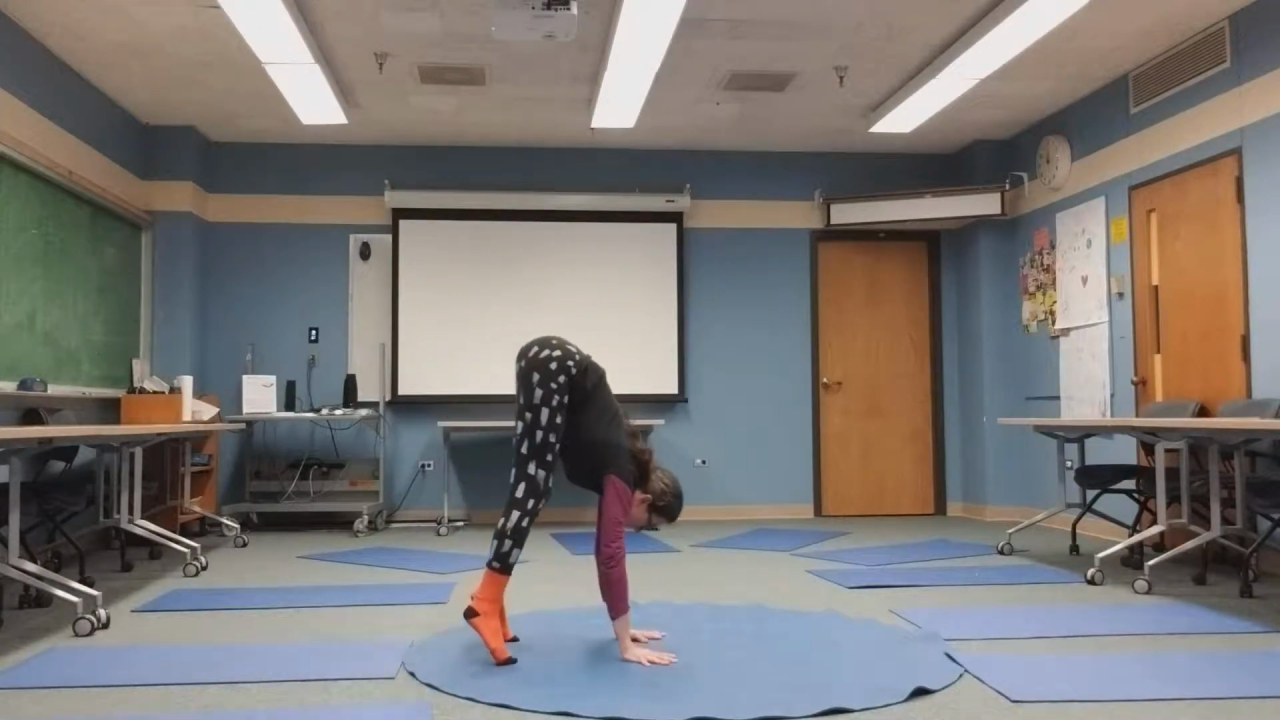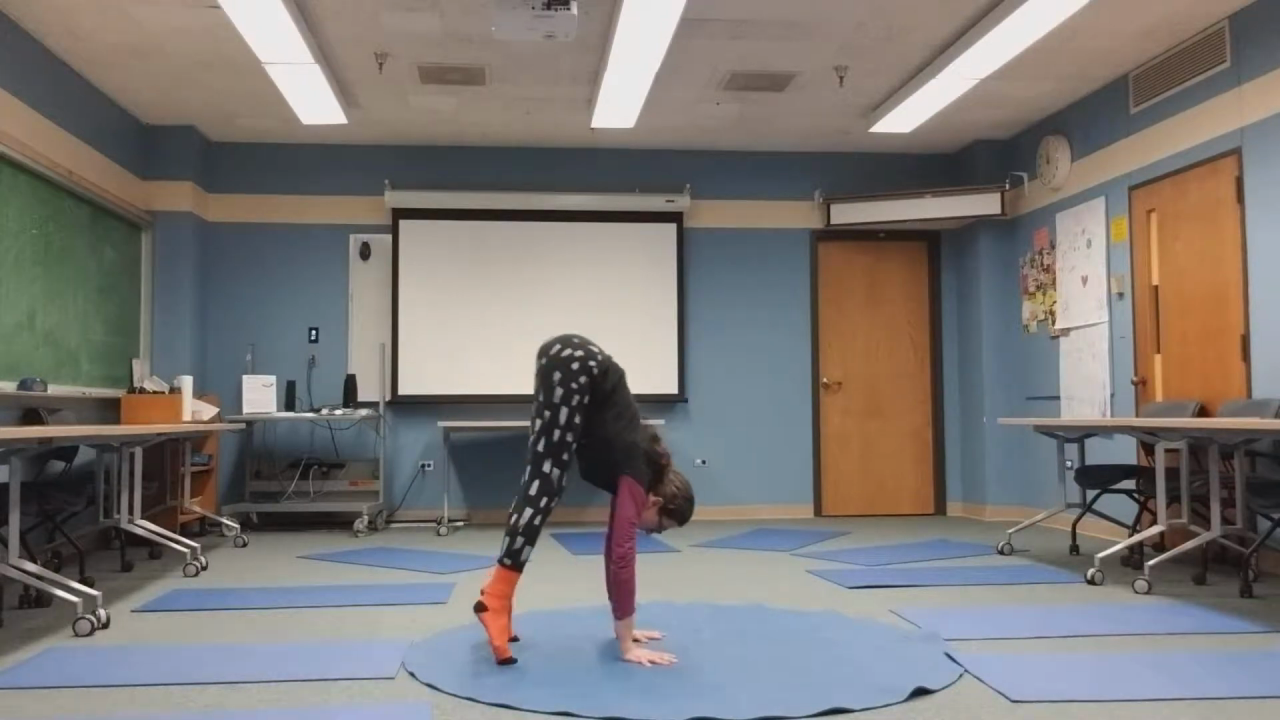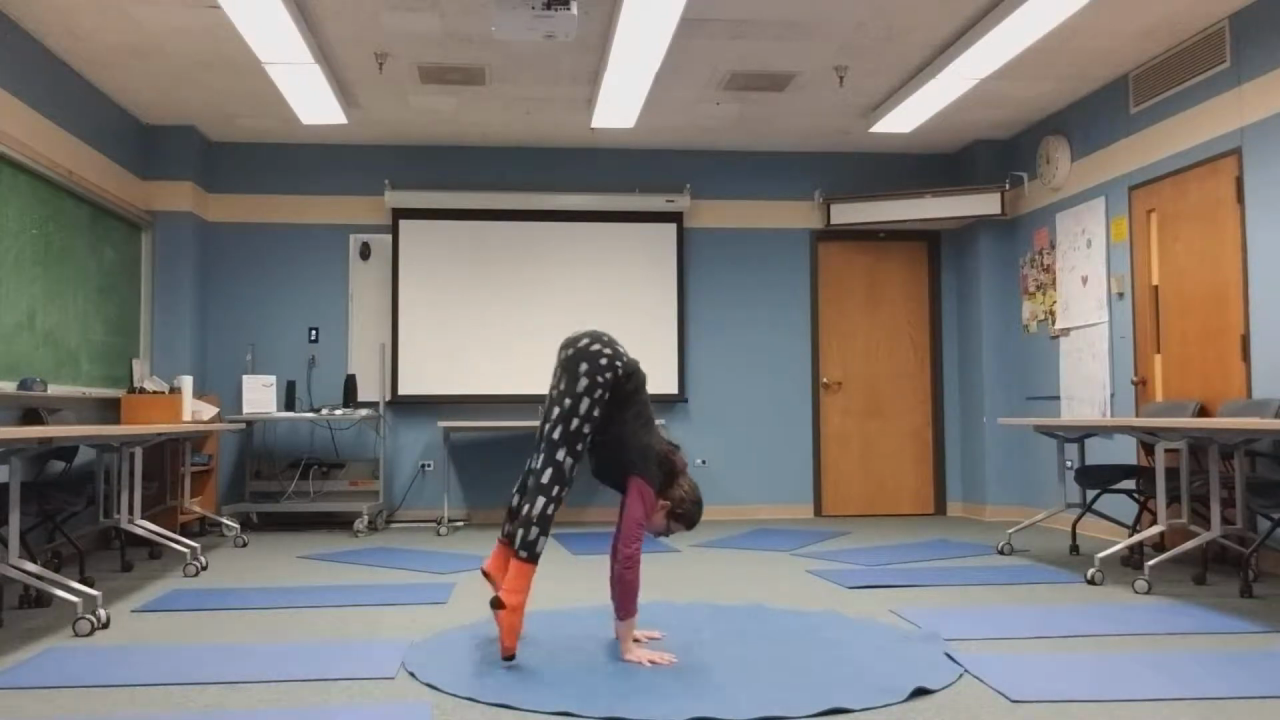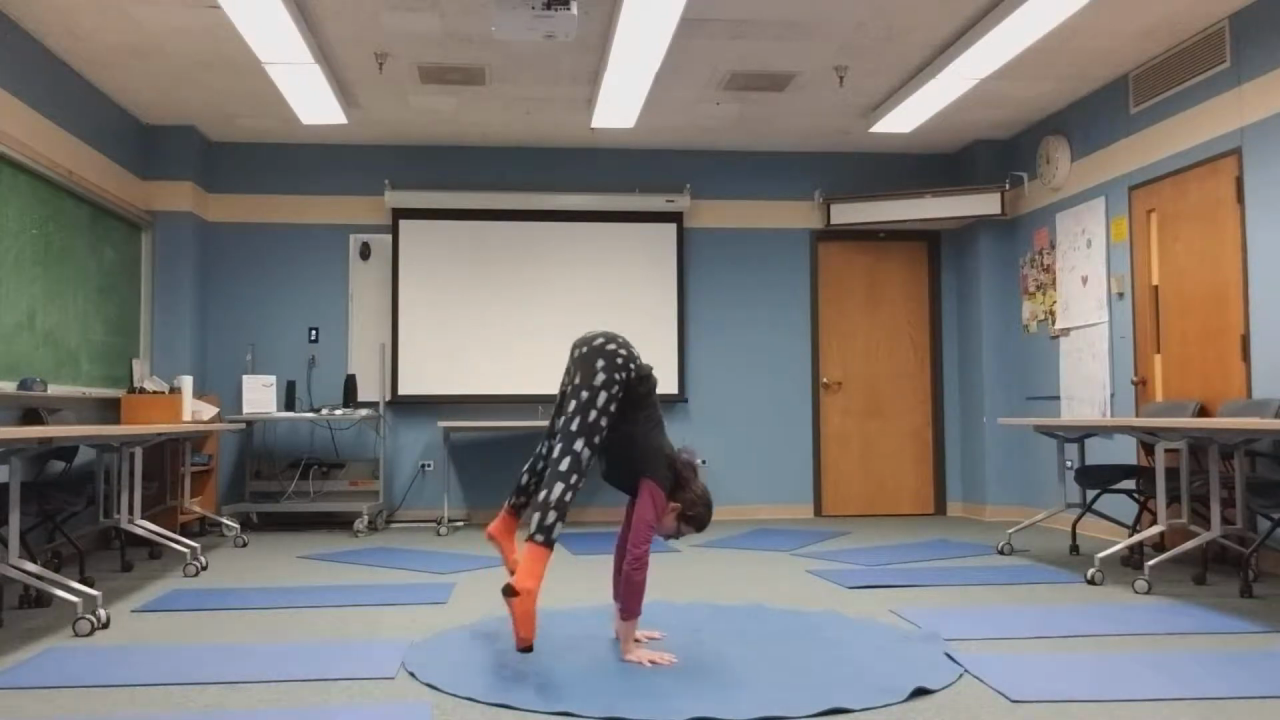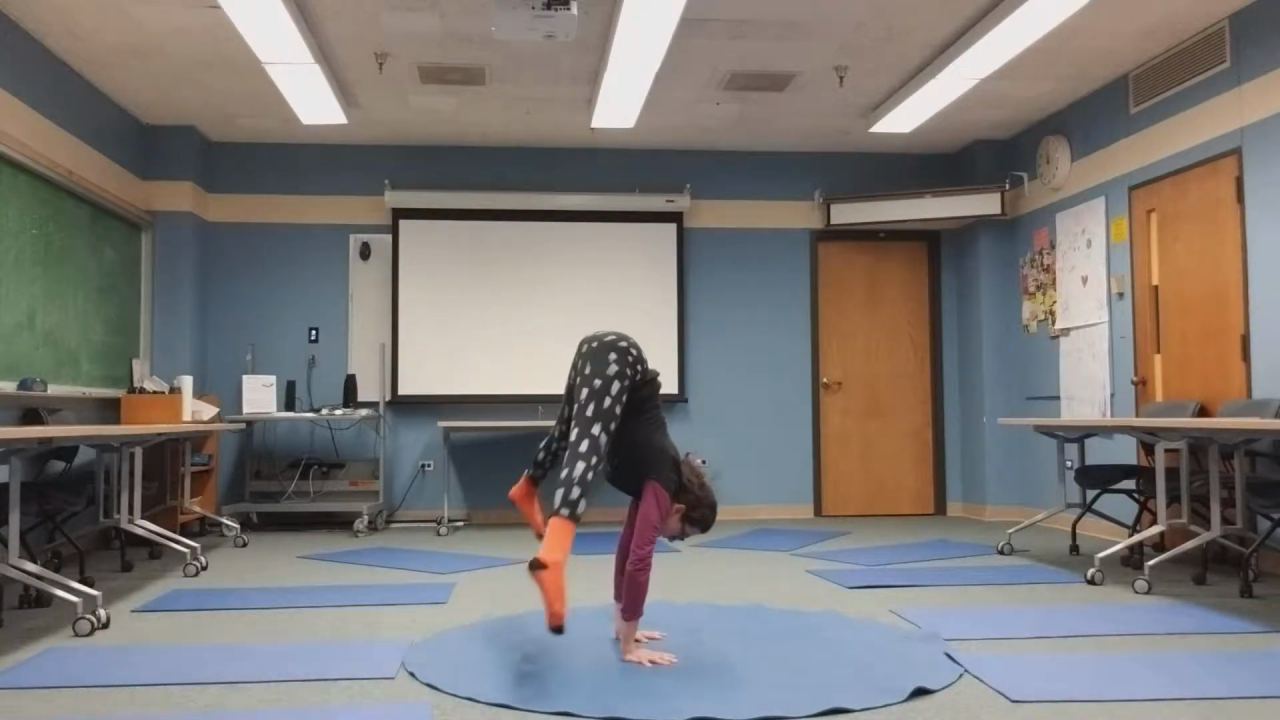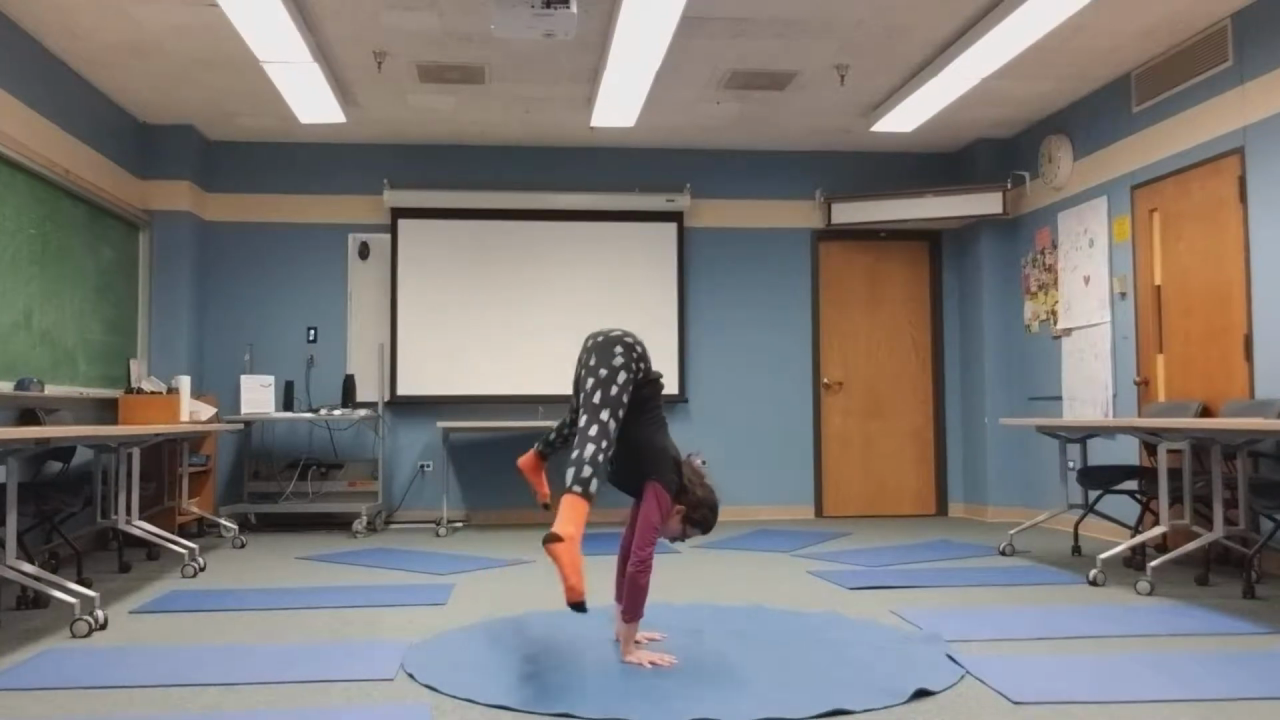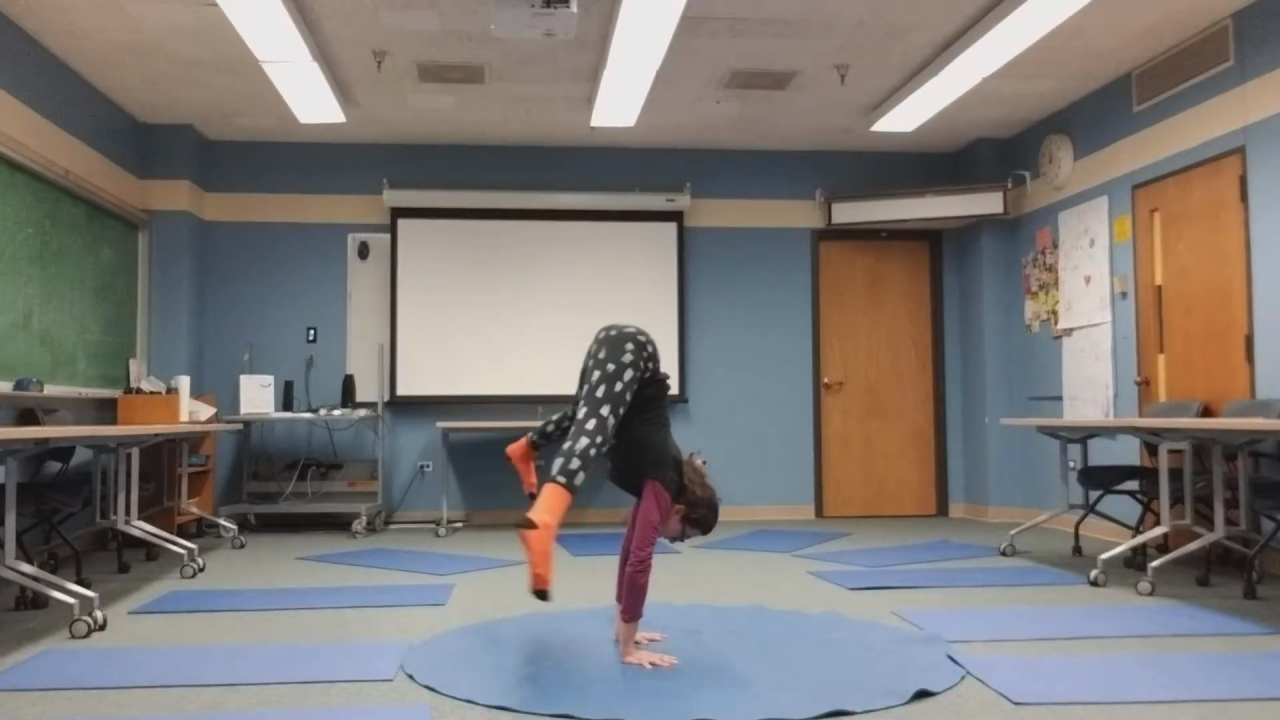
dt=0.1s
person 1, frame 1
left shoulder: (618, 469)
right shoulder: (621, 475)
left elbow: (607, 549)
right elbow: (611, 554)
left wrist: (625, 629)
right wrist: (626, 645)
left knee: (530, 487)
right knee: (532, 489)
left ankle: (491, 602)
right ankle: (486, 604)
person 1, frame 2
left shoulder: (633, 473)
right shoulder: (637, 477)
left elbow: (616, 547)
right elbow: (622, 555)
left wrist: (624, 629)
right wrist: (626, 644)
left hip: (573, 362)
left knee: (541, 477)
right knee: (543, 483)
left ankle: (498, 591)
right ankle: (497, 601)
person 1, frame 3
left shoulder: (642, 474)
right shoulder: (647, 479)
left elbow: (621, 548)
right elbow: (628, 556)
left wrist: (625, 628)
right wrist: (627, 645)
left hip: (592, 359)
left knee: (548, 463)
right knee: (556, 471)
left ankle: (503, 560)
right ankle: (512, 597)
person 1, frame 4
left shoulder: (647, 479)
right shoulder: (658, 483)
left elbow: (626, 544)
right elbow: (635, 557)
left wrist: (623, 625)
right wrist: (627, 643)
left hip: (600, 357)
left knee: (558, 448)
right knee: (571, 462)
left ankle: (506, 524)
right ankle: (526, 584)
person 1, frame 5
left shoulder: (653, 481)
right shoulder: (662, 484)
left elbow: (628, 546)
right elbow: (639, 559)
left wrist: (622, 623)
right wrist: (628, 645)
left hip: (606, 355)
left knee: (569, 437)
right knee: (587, 445)
left ankle: (526, 490)
right ankle: (551, 557)
person 1, frame 6
left shoulder: (654, 483)
right shoulder: (663, 485)
left elbow: (630, 549)
right elbow: (640, 560)
left wrist: (623, 626)
right wrist: (628, 646)
left hip: (616, 353)
left knee: (582, 424)
left ankle: (534, 461)
right ankle: (565, 534)
person 1, frame 7
left shoulder: (654, 481)
right shoulder: (663, 485)
left elbow: (631, 550)
right elbow: (639, 560)
left wrist: (623, 626)
right wrist: (627, 647)
left hip: (618, 350)
left knee: (582, 420)
left ankle: (525, 449)
right ankle: (543, 524)
